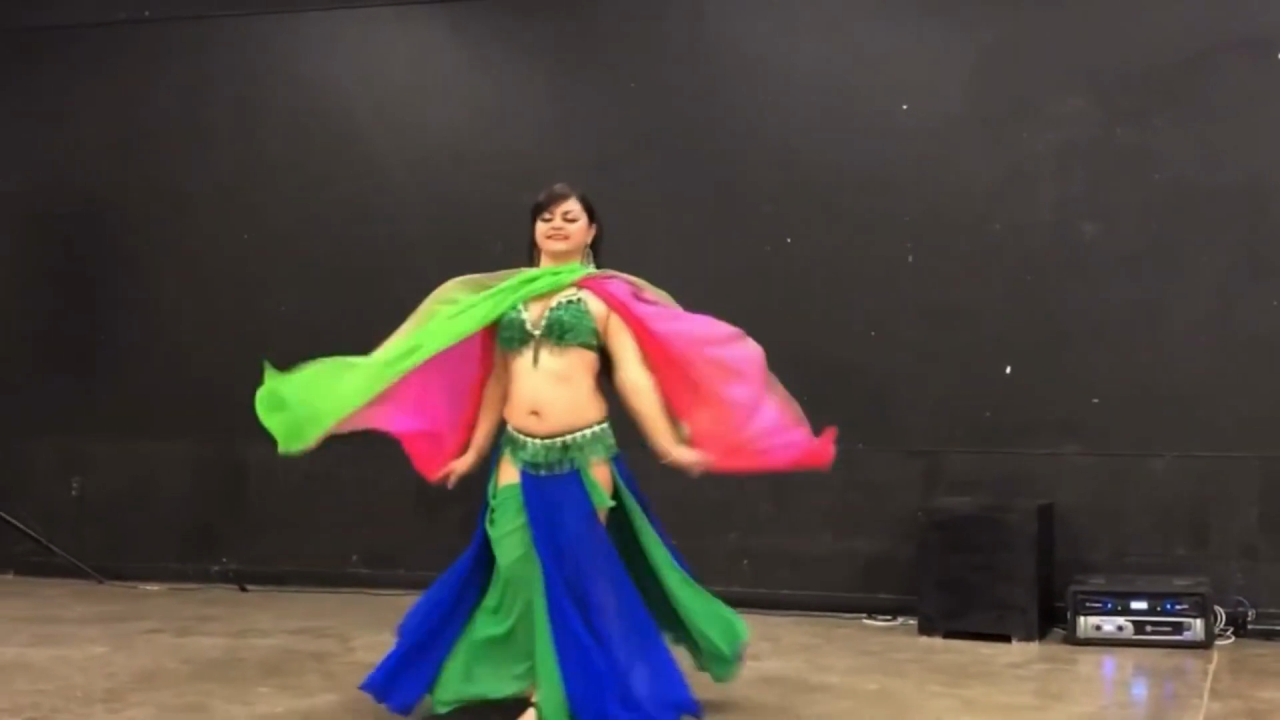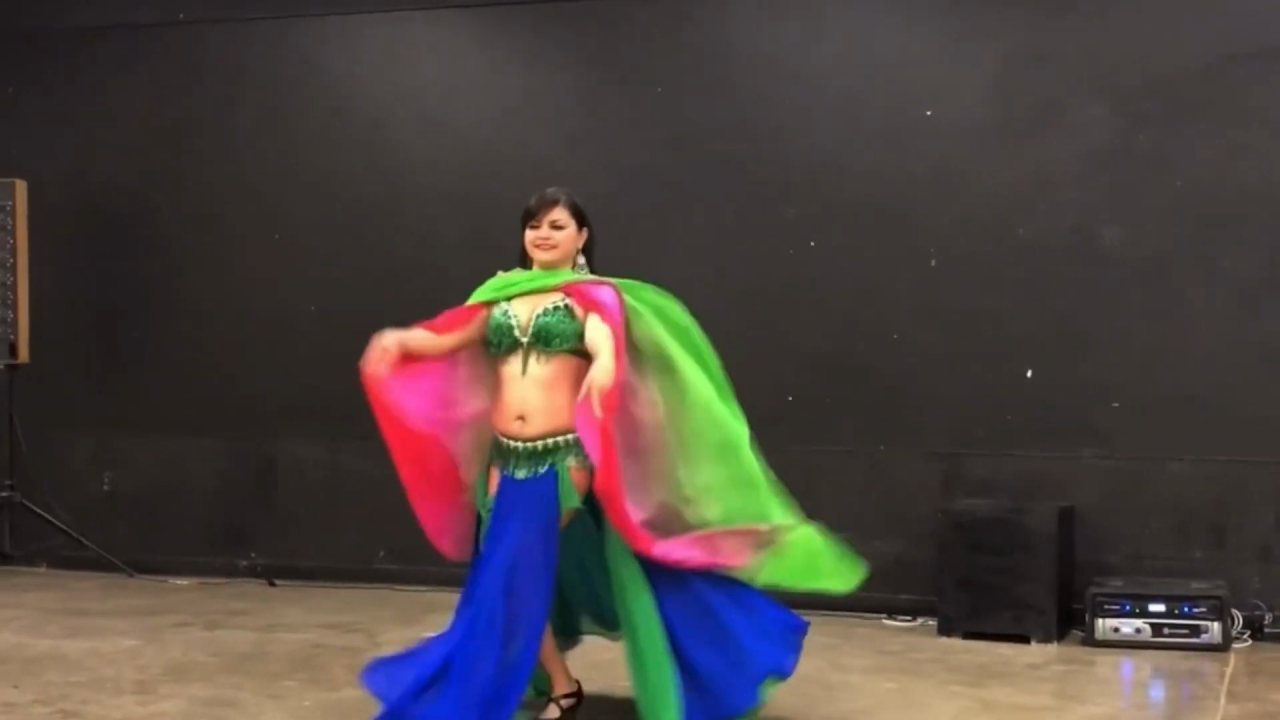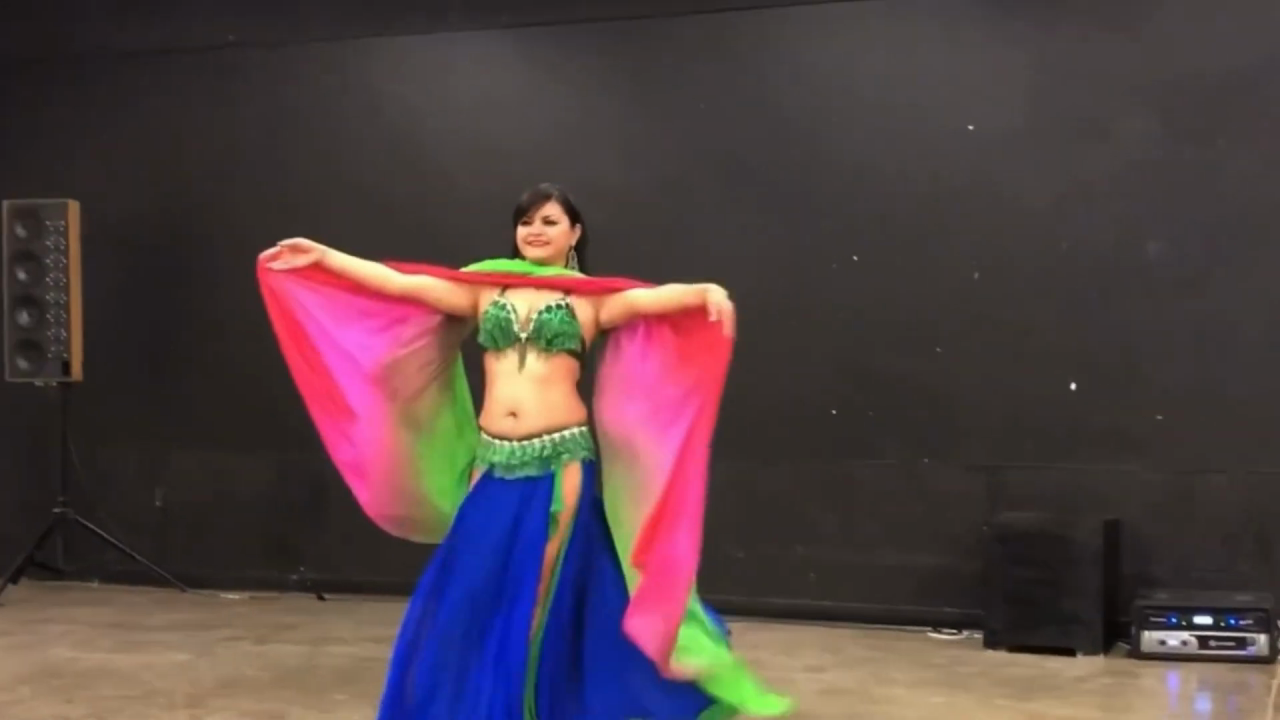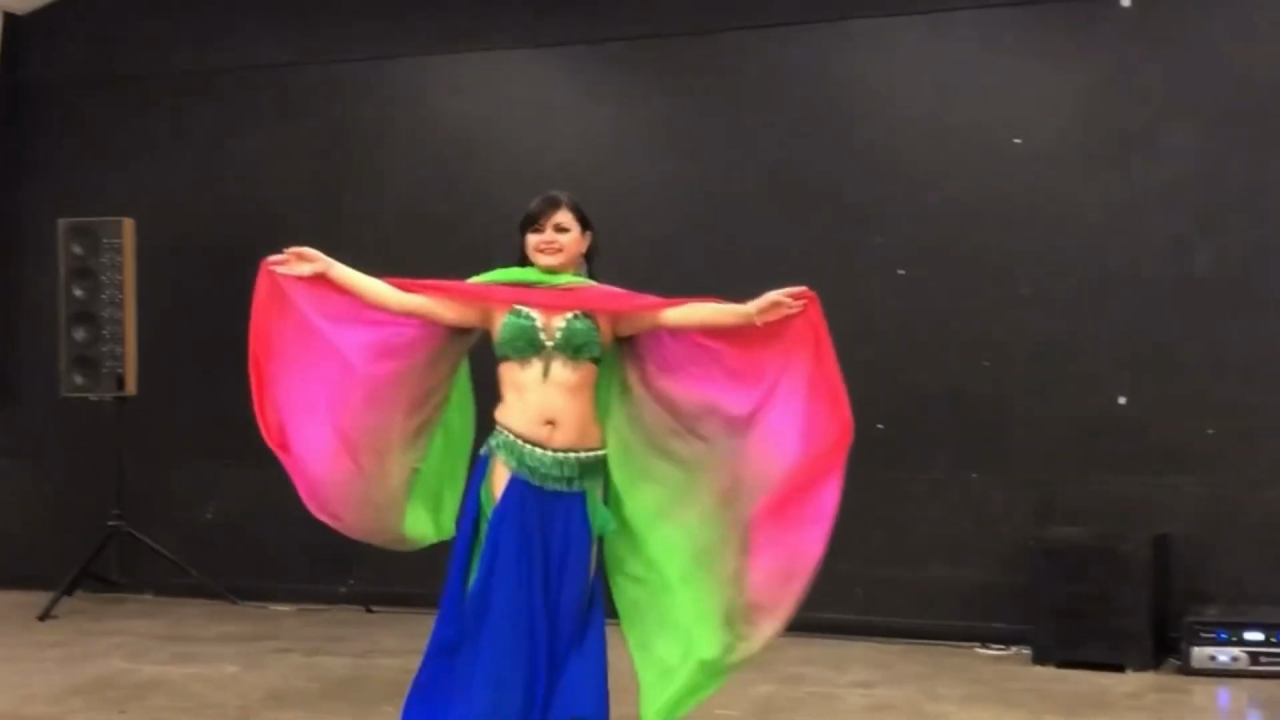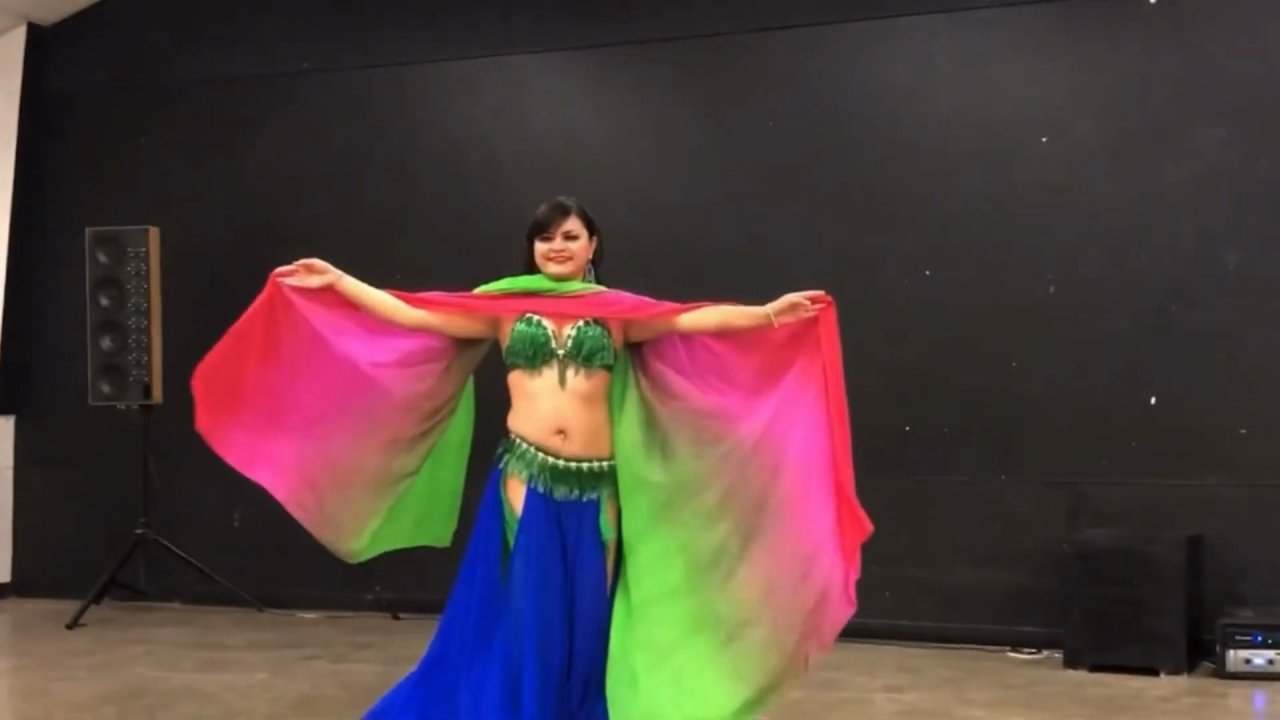
dt=0.4s
person 1, frame 1
left shoulder: (604, 295)
right shoulder: (502, 294)
left elbow: (633, 372)
right elbow: (496, 377)
left wrist: (670, 442)
right wrist: (472, 449)
left hip: (580, 451)
right hip: (518, 454)
left knee: (584, 573)
right knee: (515, 570)
person 1, frame 2
left shoulder: (595, 295)
right shoulder: (502, 295)
left elbow: (603, 335)
right elbow: (445, 337)
left wrist: (603, 364)
right wrist: (397, 342)
left hip: (563, 454)
right hip: (504, 457)
left knee: (514, 576)
right knee: (502, 576)
person 1, frame 3
left shoulder: (592, 298)
right shoulder: (483, 289)
left elbow: (656, 298)
right elbow: (399, 284)
left wrist: (706, 295)
right wrist: (323, 257)
left hip: (561, 454)
right hip: (492, 457)
left knee: (533, 585)
right knee: (474, 585)
person 1, frame 4
left shoulder: (605, 306)
right shoulder: (493, 299)
left elbow: (679, 316)
right elbow: (405, 303)
left wrist: (751, 314)
right wrist: (328, 270)
left hip: (582, 474)
right hip: (510, 462)
left knee: (568, 610)
right knee: (503, 603)
person 1, frame 5
left shoulder: (617, 312)
right shoulder: (503, 309)
left elbow: (693, 320)
right elbow: (412, 316)
left wrist: (766, 315)
right wrist: (337, 280)
left hip: (596, 485)
right hip: (526, 475)
left knee: (585, 620)
right knee: (522, 615)
